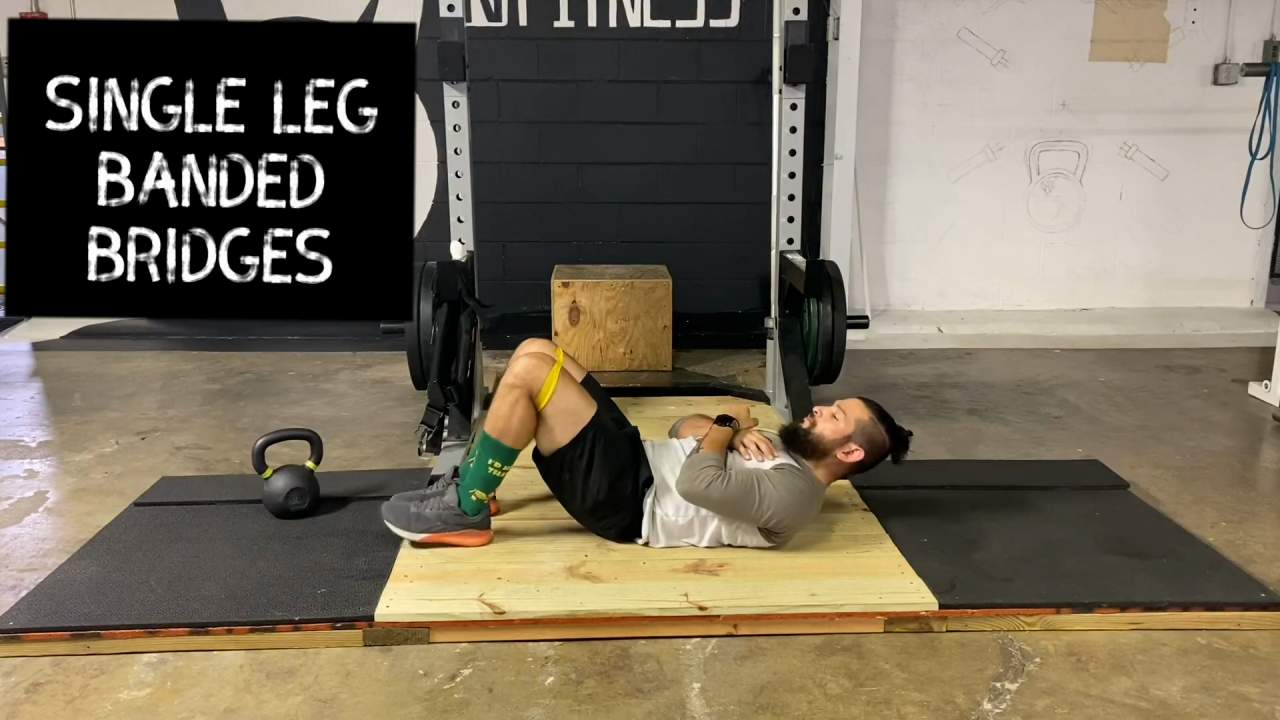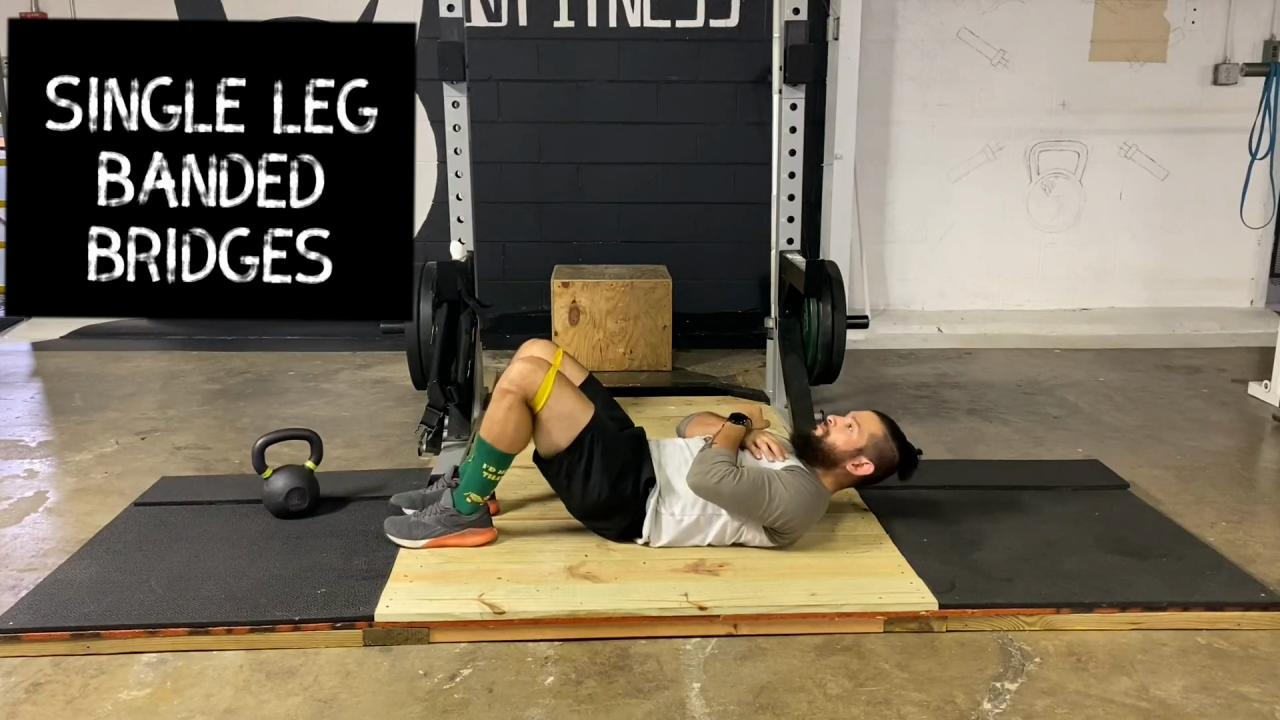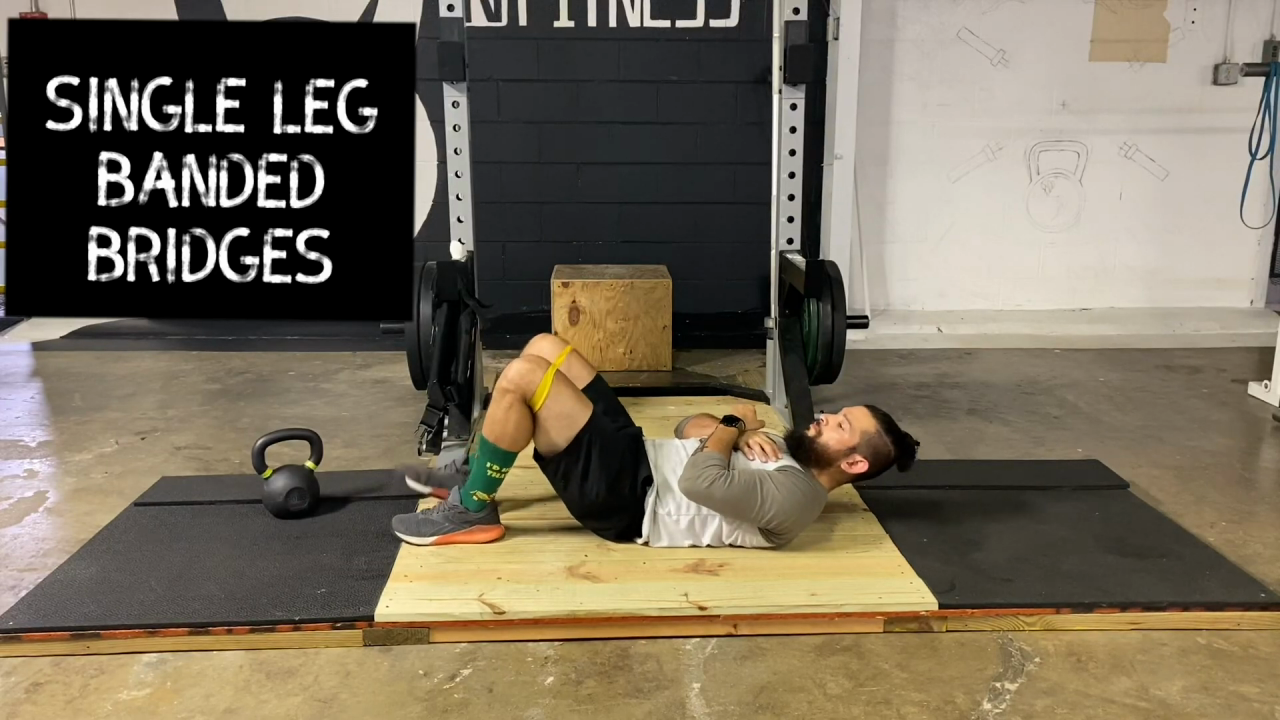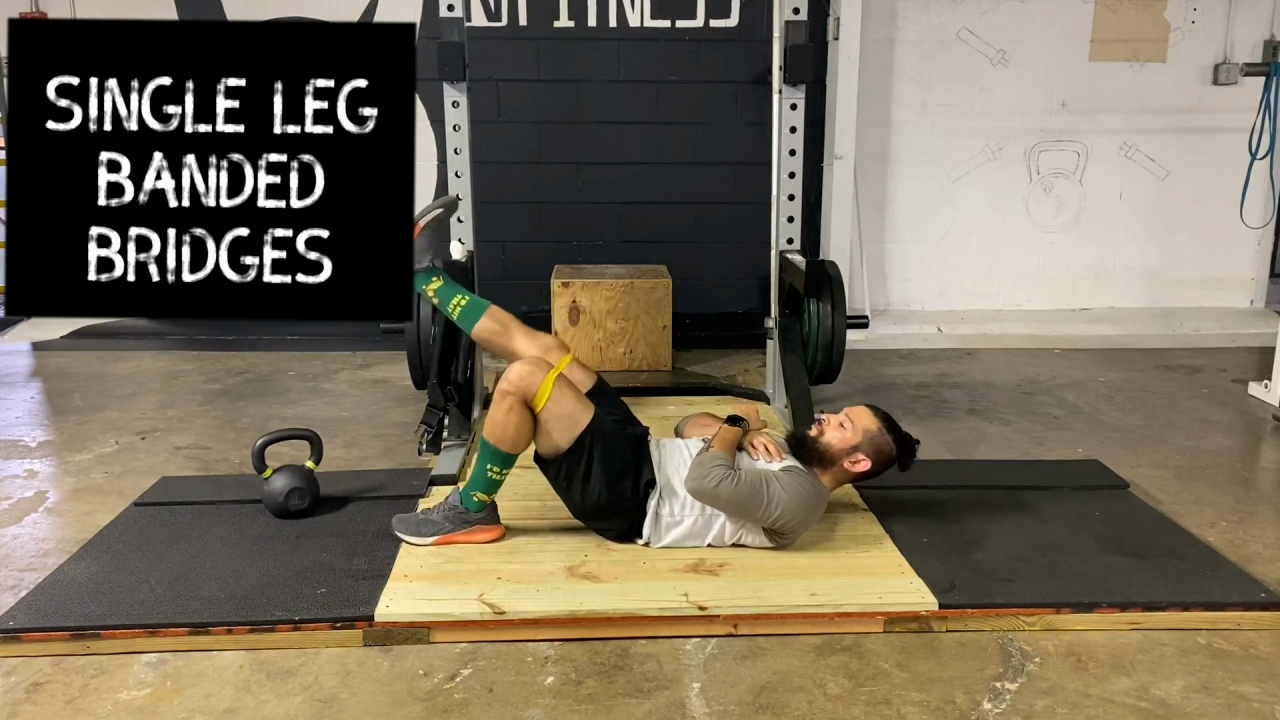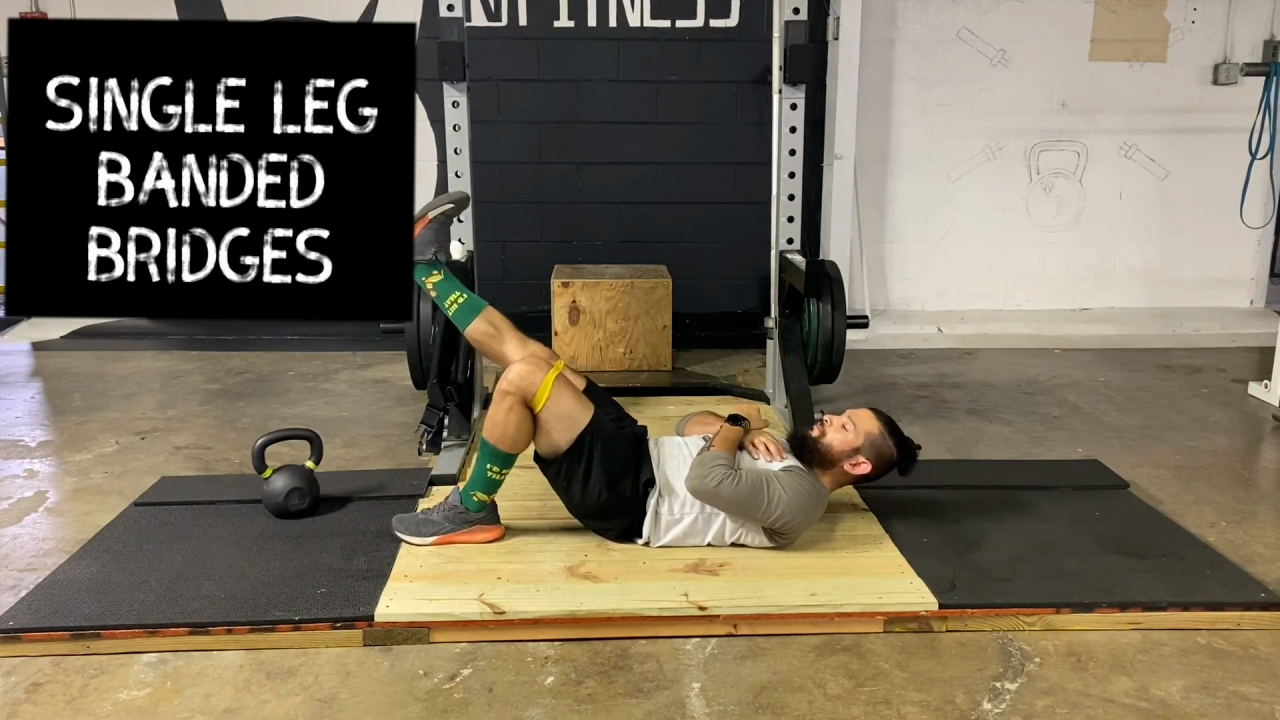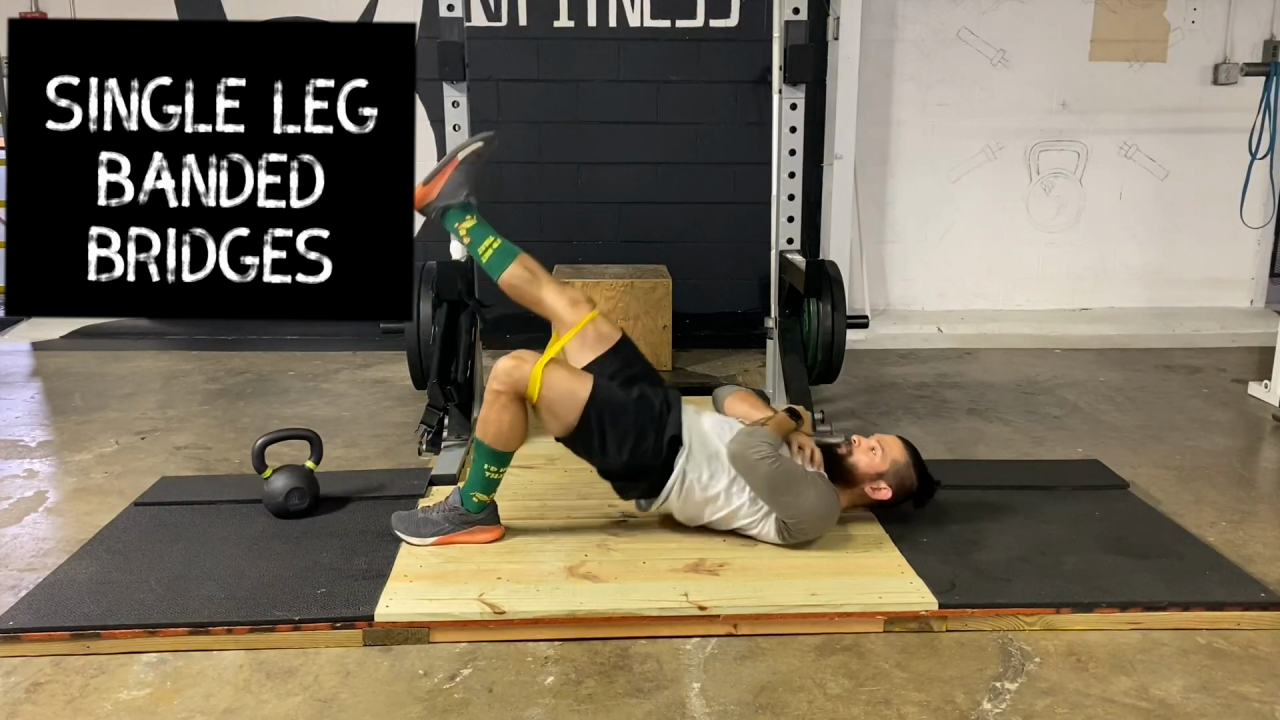
dt=0.7s
person 1, frame 1
left shoulder: (792, 496)
right shoulder: (781, 451)
left elbow: (695, 483)
right elbow: (686, 429)
left wrist: (728, 423)
right wrist: (736, 431)
left hip: (623, 500)
right hip: (633, 456)
left knee: (528, 371)
right knee: (536, 351)
left ankle: (466, 513)
right ankle: (471, 483)
person 1, frame 2
left shoulder: (798, 498)
right shoulder: (787, 456)
left elbow: (707, 477)
right elbow: (692, 426)
left wrist: (741, 423)
right wrist: (748, 430)
left hip: (627, 498)
right hip: (637, 453)
left knee: (522, 377)
right knee: (537, 352)
left ankle: (465, 513)
right ankle: (469, 482)
person 1, frame 3
left shoulder: (793, 498)
right shoulder: (785, 454)
left elbow: (698, 481)
right elbow: (689, 427)
left wrist: (734, 424)
right wrist: (740, 432)
left hip: (623, 499)
right hip: (635, 454)
left knee: (521, 376)
right knee: (545, 348)
left ankle: (471, 511)
right ankle: (471, 474)
person 1, frame 4
left shoulder: (796, 499)
right shoulder: (788, 457)
left elbow: (703, 480)
right elbow: (690, 426)
left wrist: (736, 426)
right wrist: (746, 431)
left hip: (627, 500)
right hip: (640, 453)
left knee: (522, 380)
right knee: (535, 347)
left ankle: (471, 513)
right ankle: (429, 279)
person 1, frame 5
left shoulder: (798, 499)
right shoulder: (785, 455)
left elbow: (705, 480)
right elbow: (691, 425)
left wrist: (737, 423)
right wrist: (745, 429)
left hip: (625, 497)
right hip: (637, 454)
left knee: (522, 377)
right knee: (527, 354)
left ankle: (471, 511)
right ankle: (430, 268)
person 1, frame 6
left shoulder: (813, 507)
right shoulder: (808, 462)
left elbow: (746, 450)
right elbow: (728, 397)
left wrist: (788, 421)
right wrist: (789, 424)
left hip: (652, 453)
right hip: (664, 417)
left knee: (511, 372)
right knee: (566, 302)
left ankle: (472, 511)
right ankle: (456, 210)
